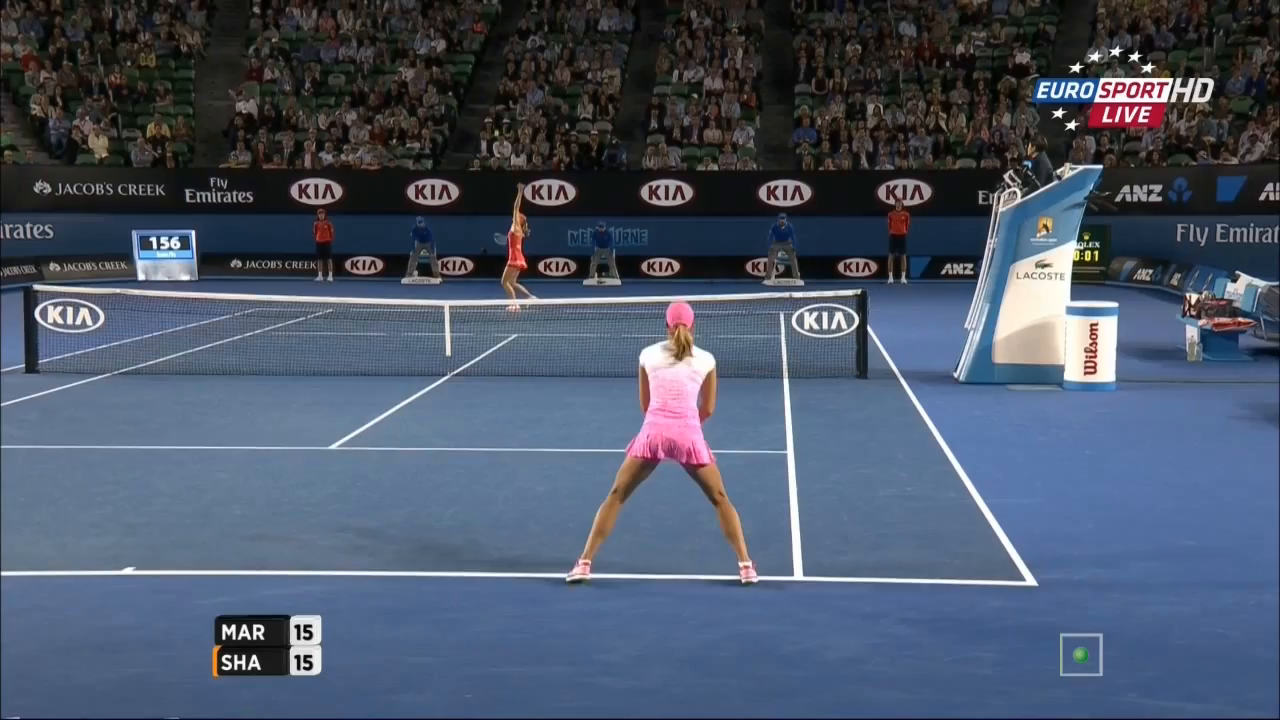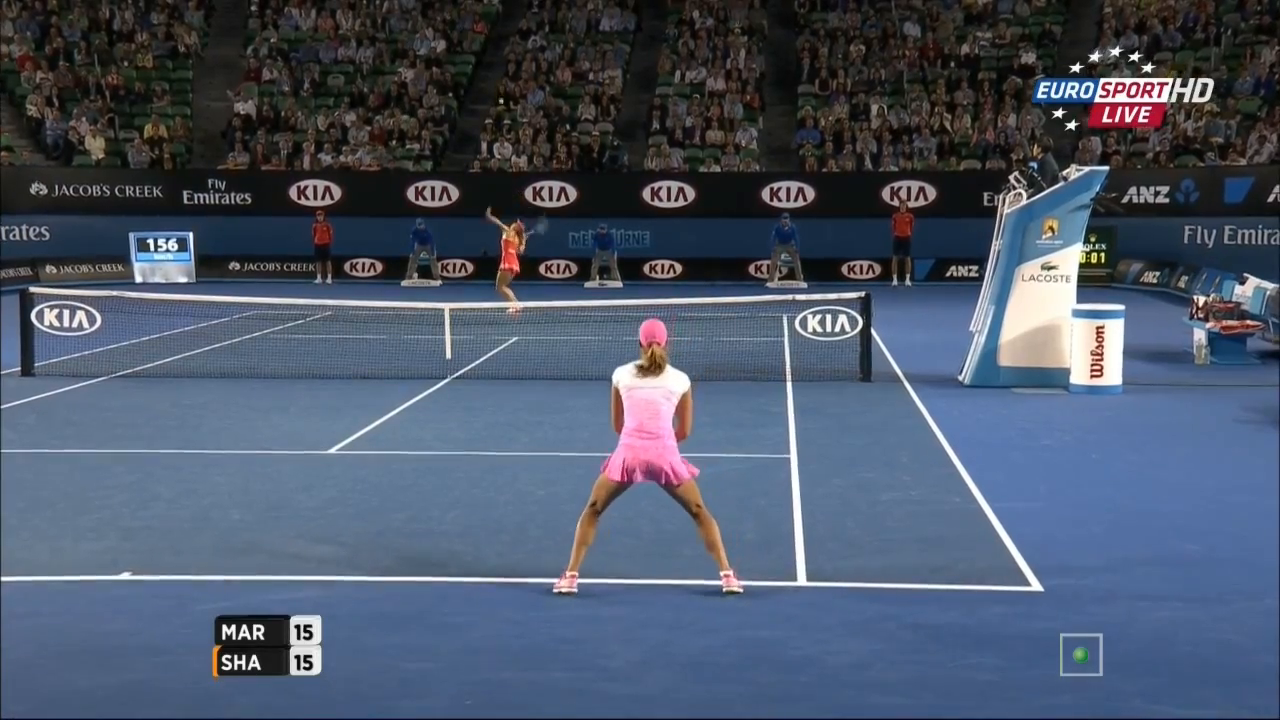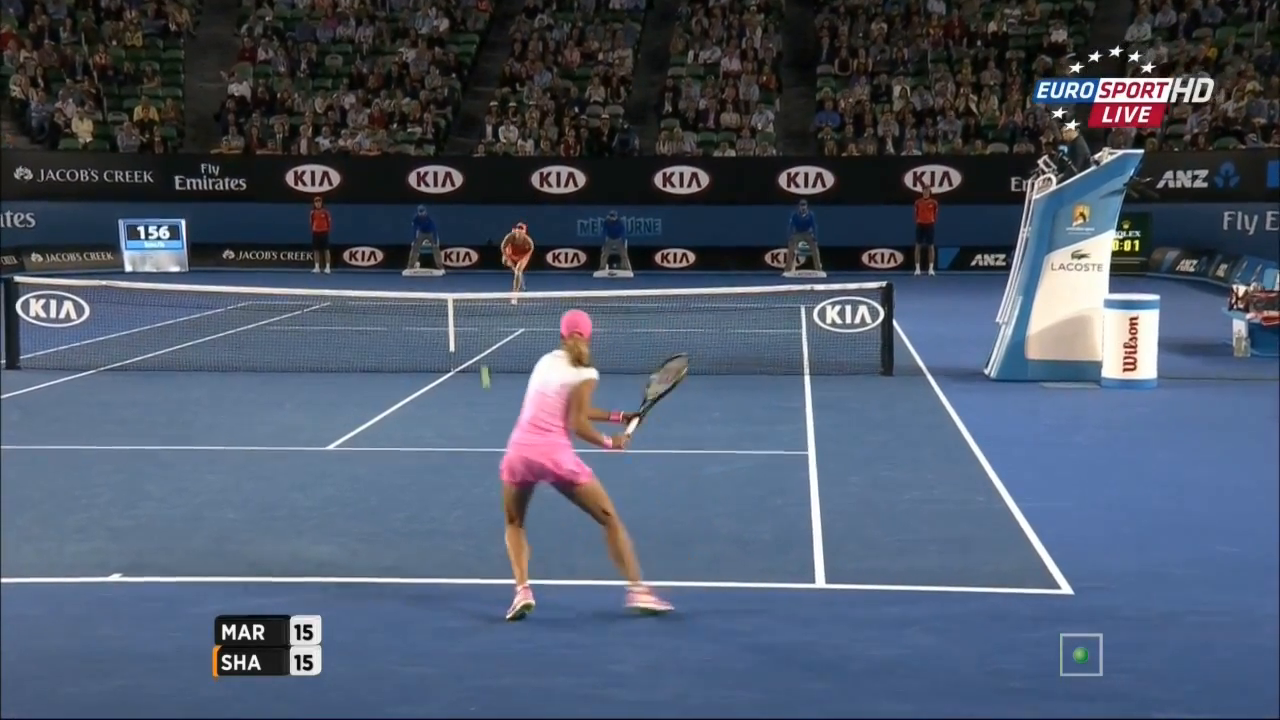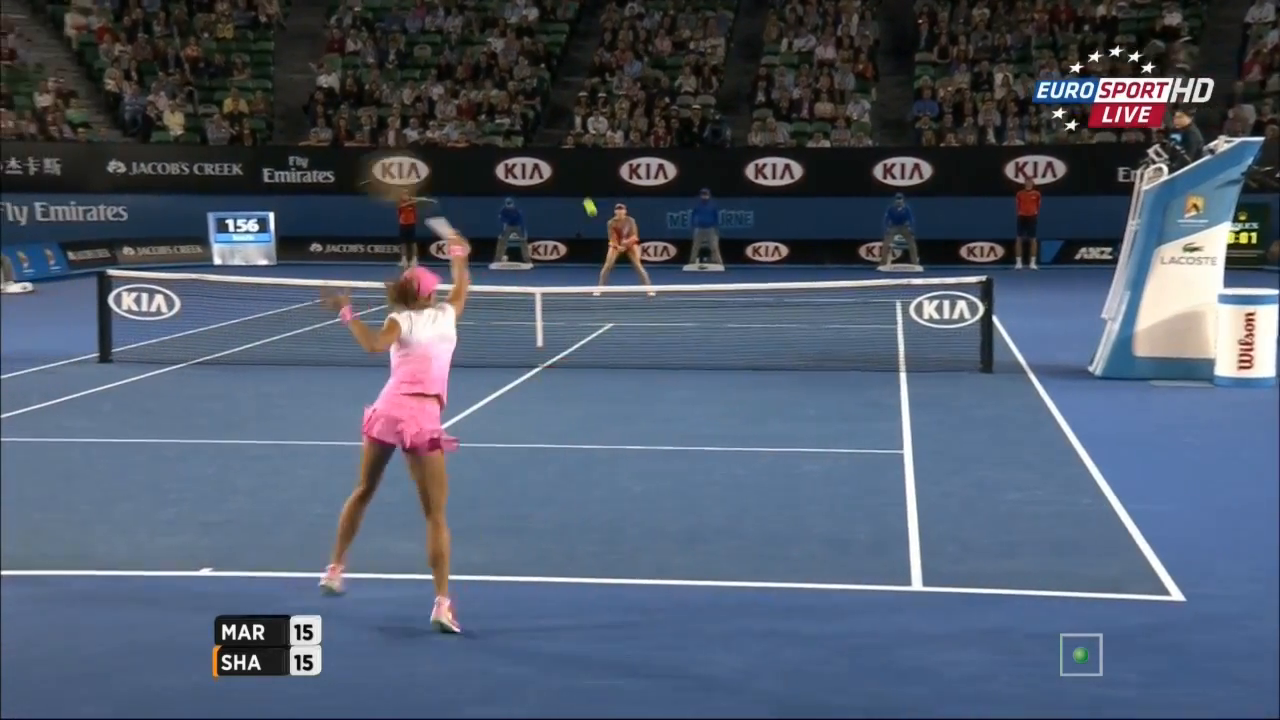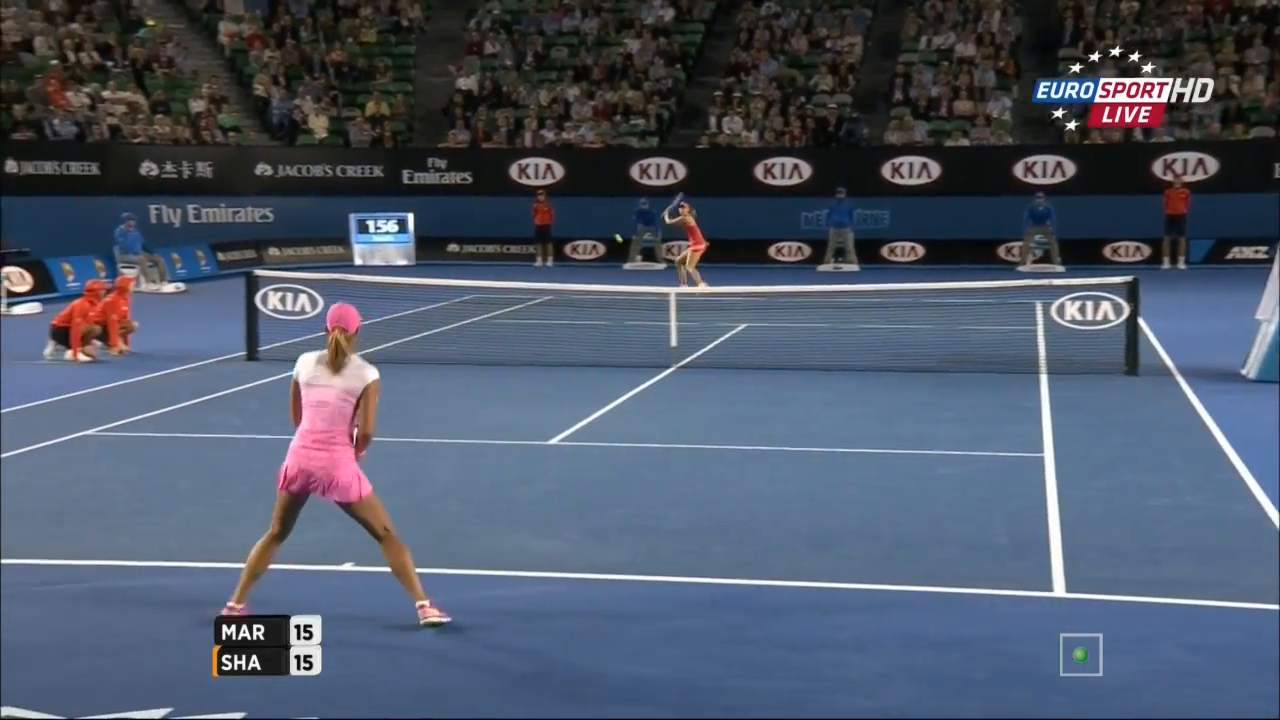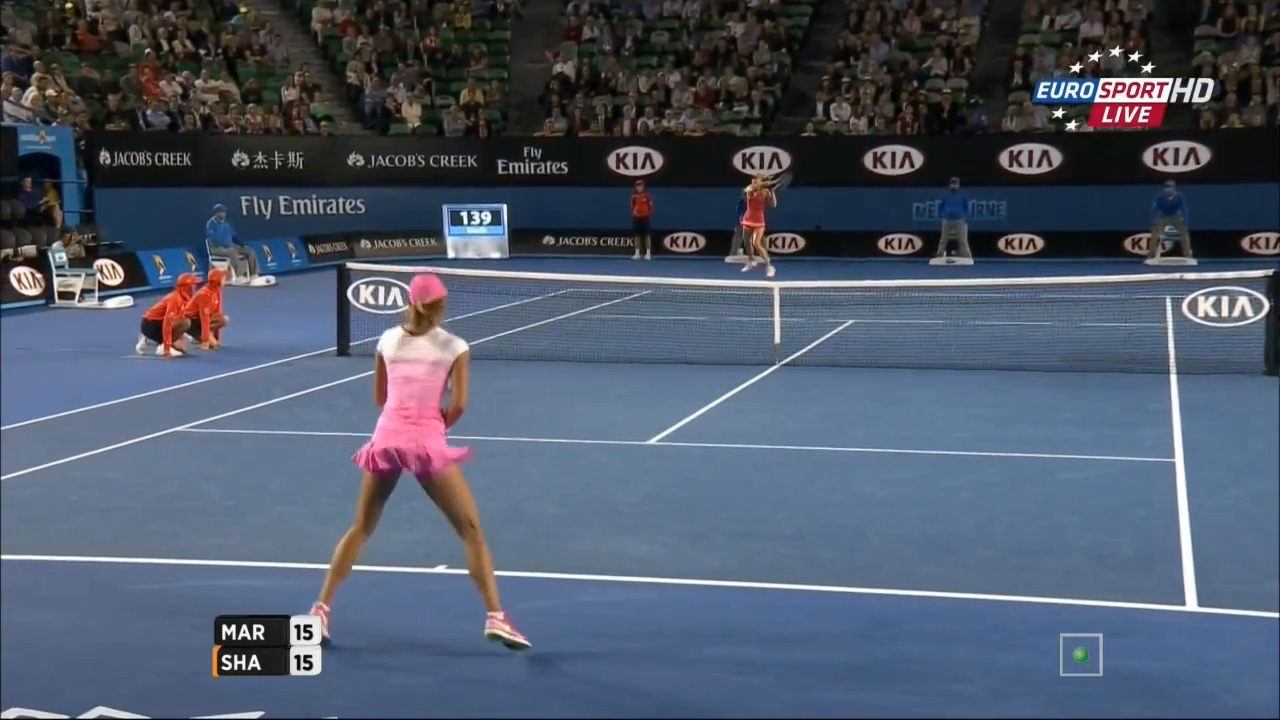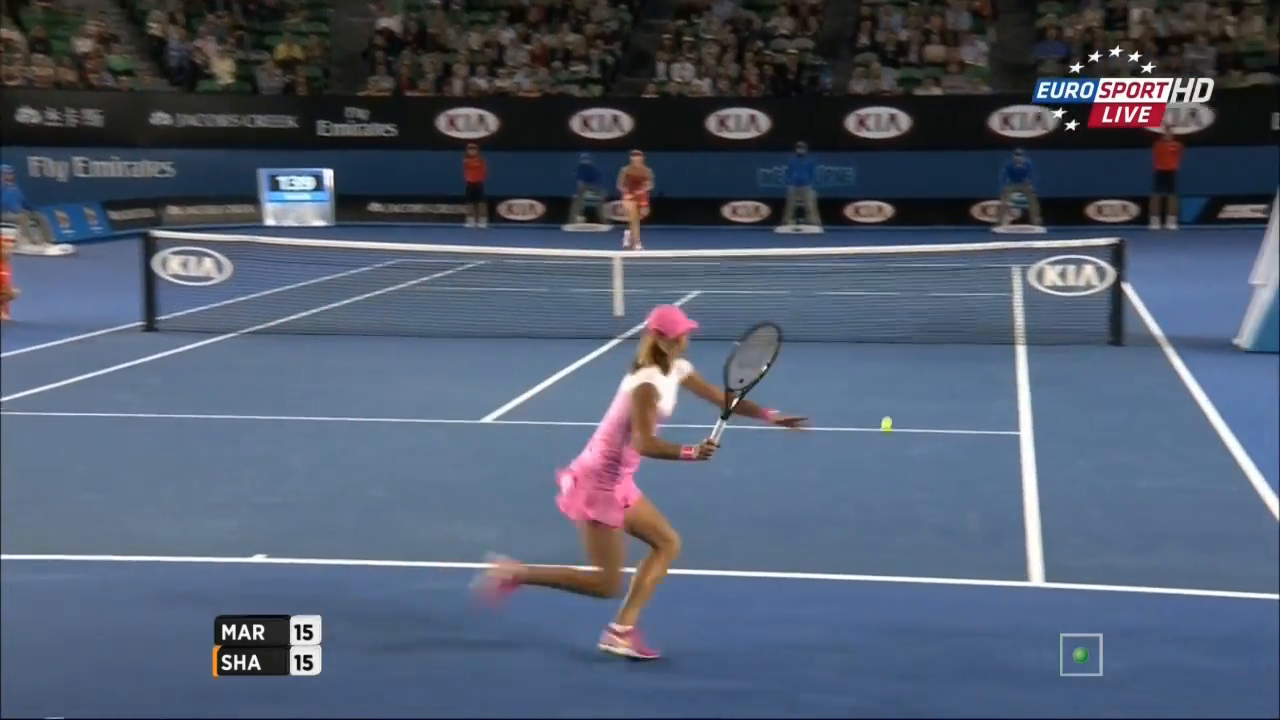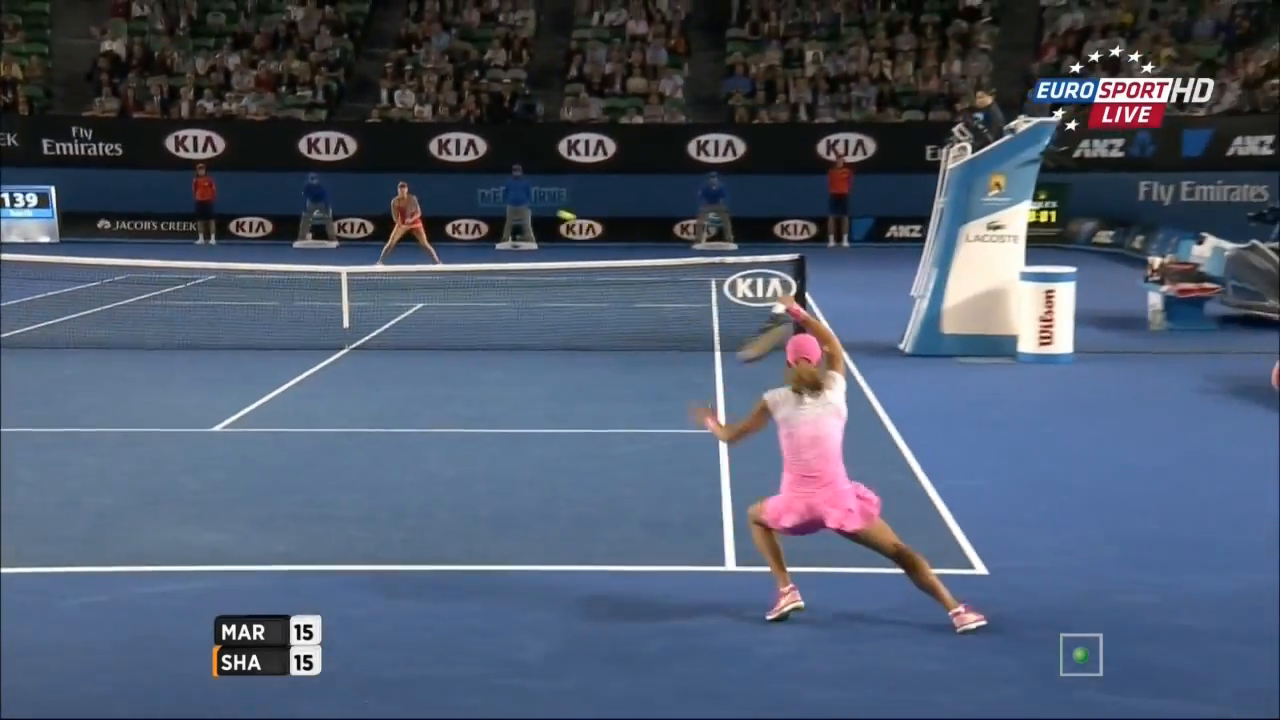
dt=0.7s
person 1, frame 1
left shoulder: (648, 355)
right shoulder: (706, 359)
right elbow: (708, 409)
left hip: (653, 433)
right hip: (688, 435)
left knee: (616, 496)
right knee: (720, 499)
left ankle: (584, 564)
right ankle: (745, 566)
person 1, frame 2
left shoulder: (621, 374)
right shoulder: (681, 379)
right elbow: (684, 431)
left hip: (628, 452)
right hip: (665, 454)
left knee: (593, 511)
right knee: (699, 512)
left ankle: (570, 576)
right ankle: (728, 576)
person 1, frame 3
left shoulder: (546, 360)
right shoulder: (585, 374)
right elbow: (576, 425)
left wrist: (615, 416)
right wrist: (607, 442)
left hip: (519, 451)
right hip: (554, 454)
left knee: (514, 525)
right knee: (609, 519)
left ankle: (523, 591)
right ankle: (638, 590)
person 1, frame 4
left shoulder: (400, 320)
right shoulder: (447, 313)
left elbow: (373, 346)
right elbow: (462, 287)
left wrist: (348, 315)
right wrist: (458, 255)
left hip: (389, 412)
right hip: (423, 420)
left knee: (363, 493)
right knee: (436, 517)
left ankle: (335, 570)
right ankle: (442, 604)
person 1, frame 5
left shoulder: (305, 362)
right shoulder: (367, 374)
left elbow: (296, 416)
right elbow: (366, 431)
left hip: (300, 458)
right hip: (339, 464)
left knee: (275, 535)
right knee: (387, 537)
left ankle: (237, 603)
right ankle: (423, 606)
person 1, frame 6
left shoulder: (389, 340)
right shoulder: (455, 347)
left elbow: (381, 398)
right elbow: (458, 407)
left hip: (387, 438)
right hip: (427, 443)
left knee: (361, 528)
right knee: (471, 531)
left ankle: (321, 608)
right ankle: (496, 617)
person 1, frame 7
left shoulder: (675, 371)
right shoulder: (648, 381)
left elbow: (724, 399)
right elbow: (647, 444)
left wrist: (771, 417)
right wrist: (690, 453)
left hip: (613, 481)
right hip: (598, 481)
left knee: (668, 545)
right knee: (607, 585)
left ankle: (622, 631)
right ankle: (510, 574)
person 1, frame 8
left shoulder: (776, 400)
right shoulder: (835, 388)
left elbow: (731, 437)
right elbow: (833, 345)
left wrist: (711, 421)
right wrist: (799, 312)
left hip: (799, 506)
right hip: (840, 500)
left knee: (759, 517)
right knee: (901, 551)
left ankle: (786, 591)
right ankle: (957, 611)
